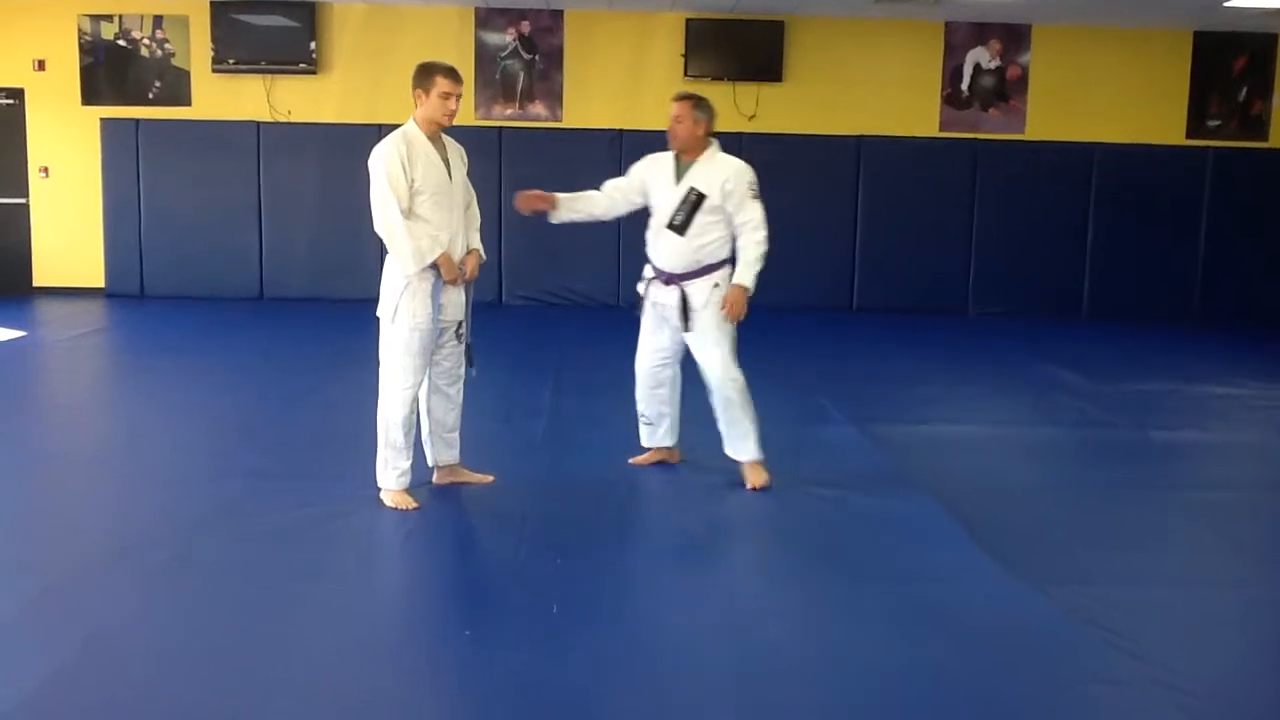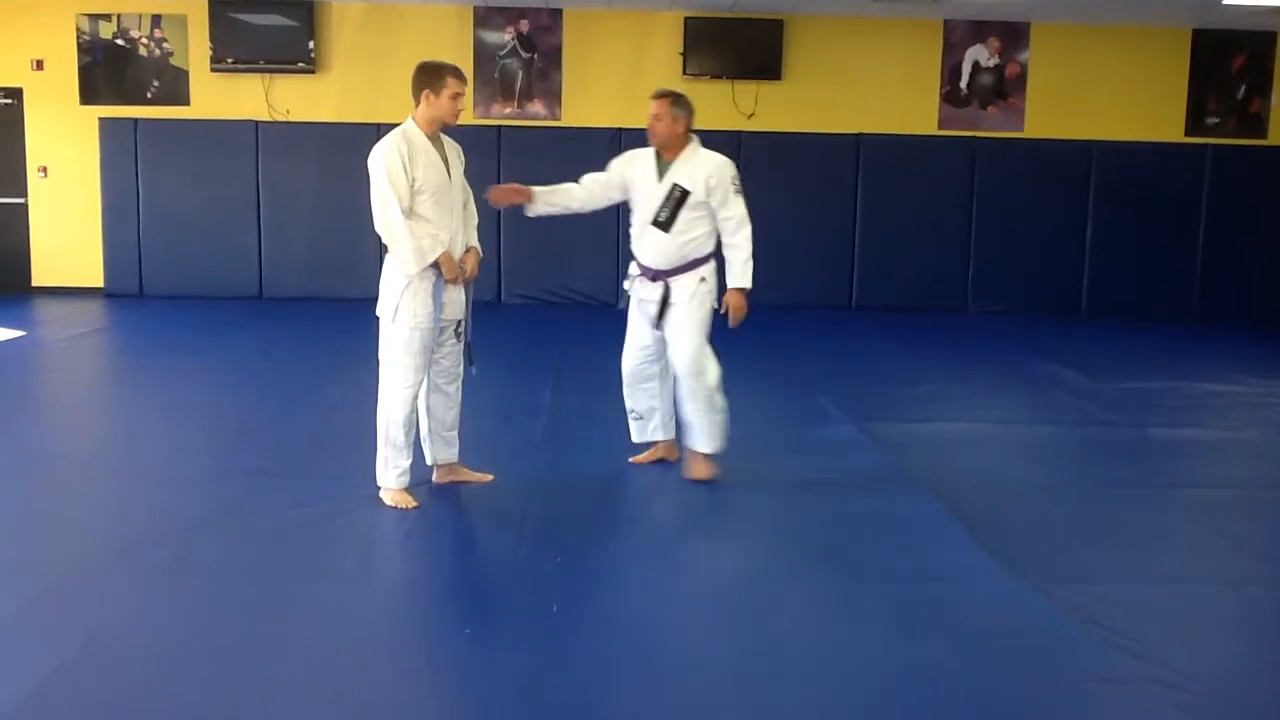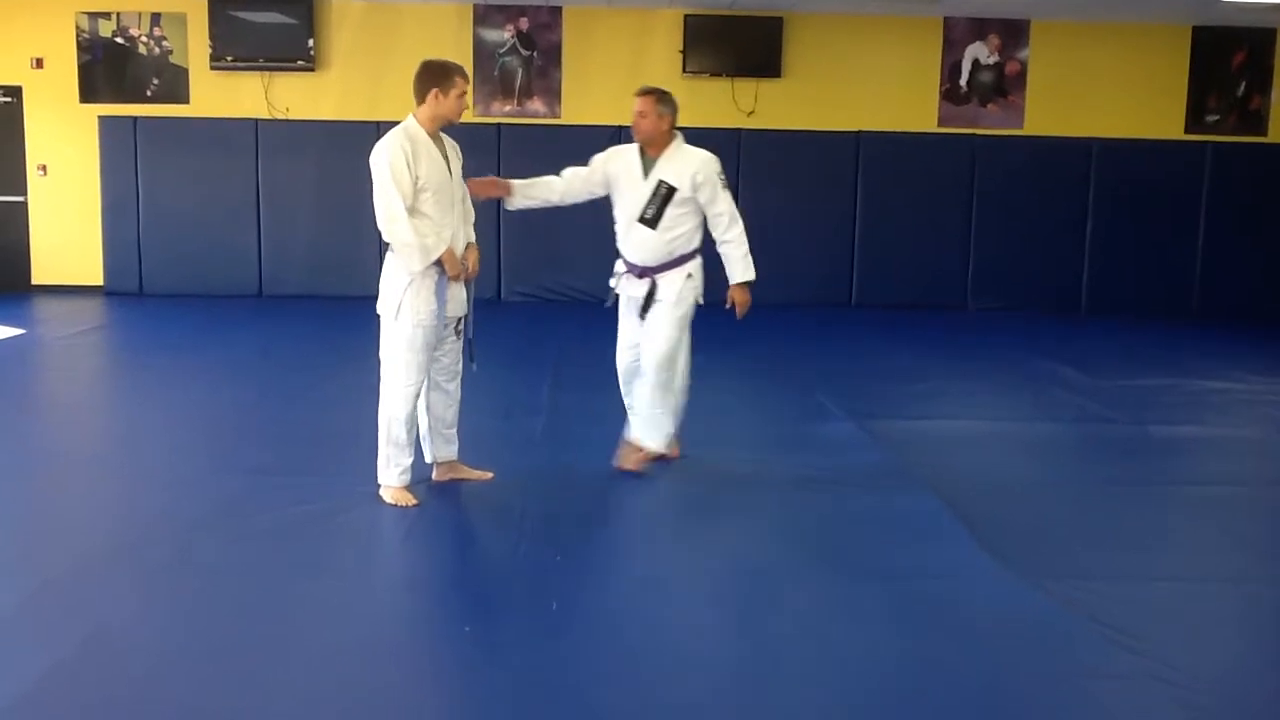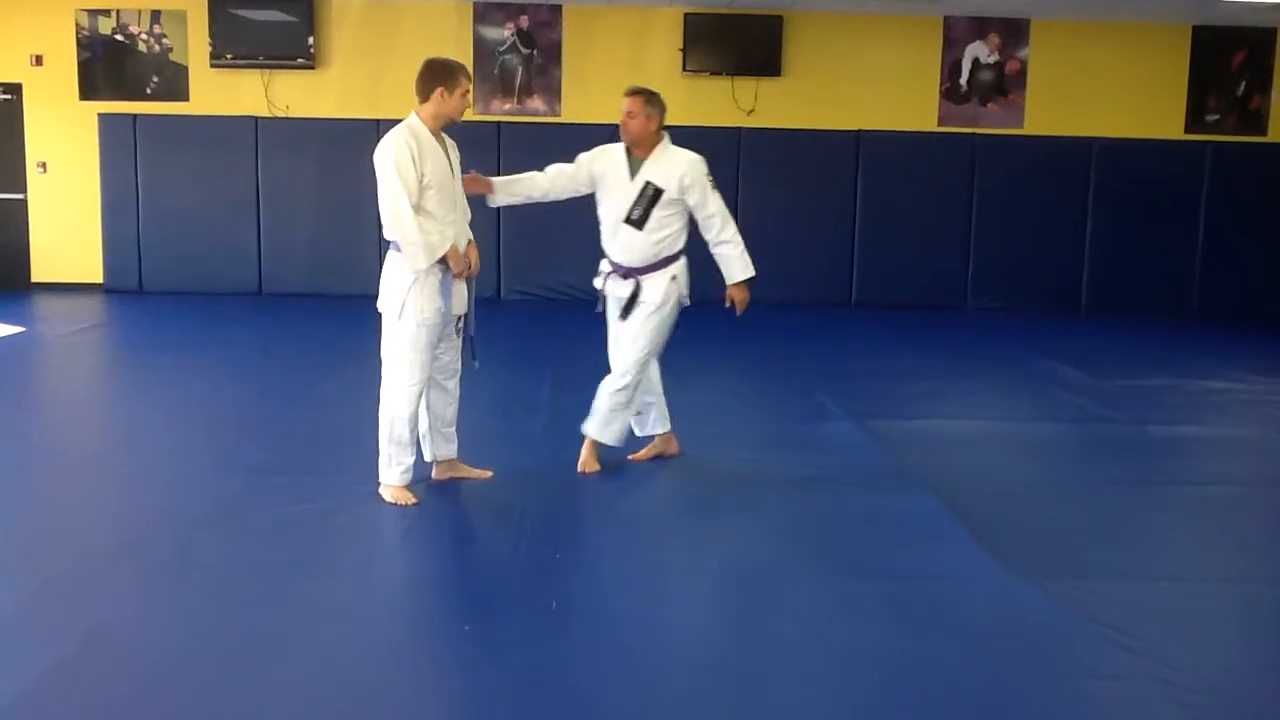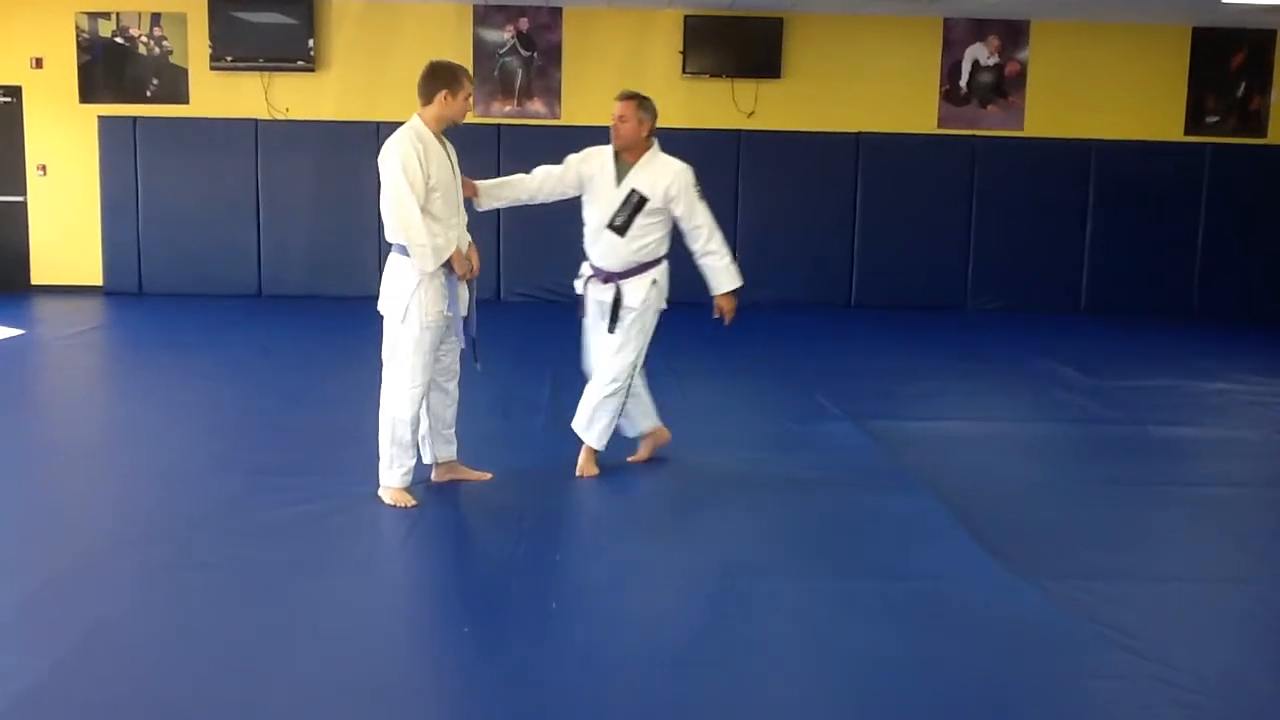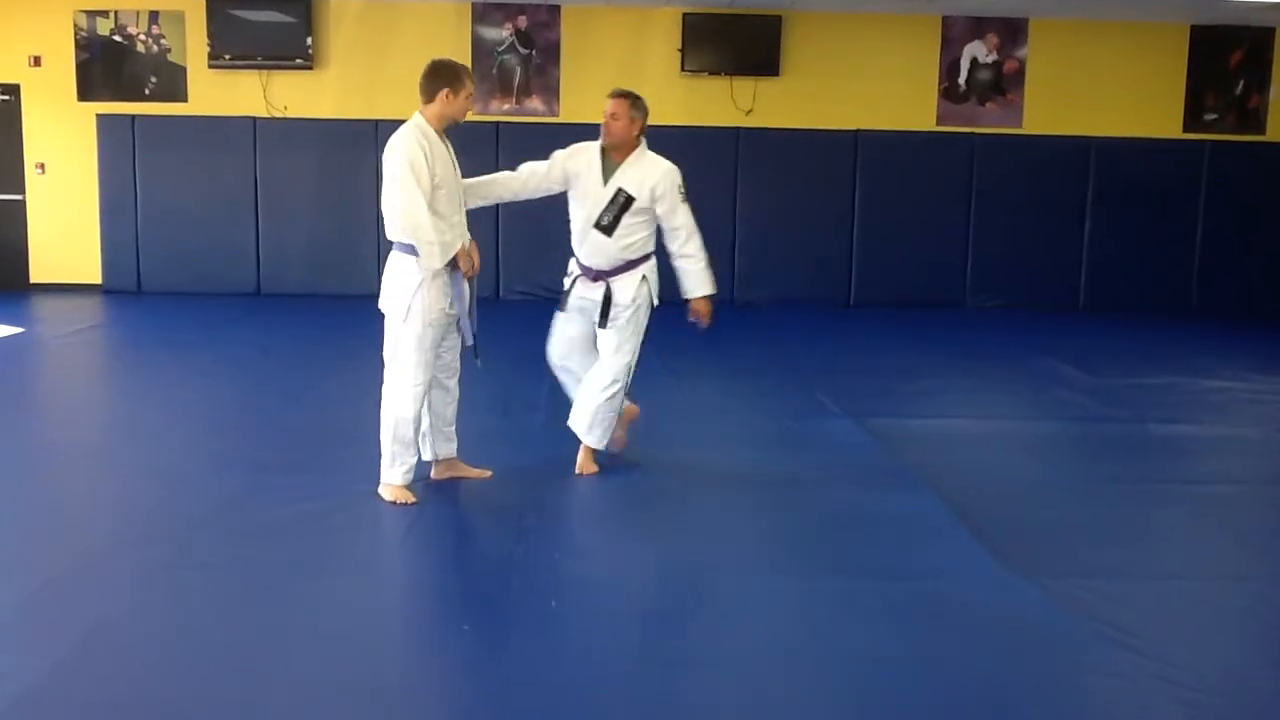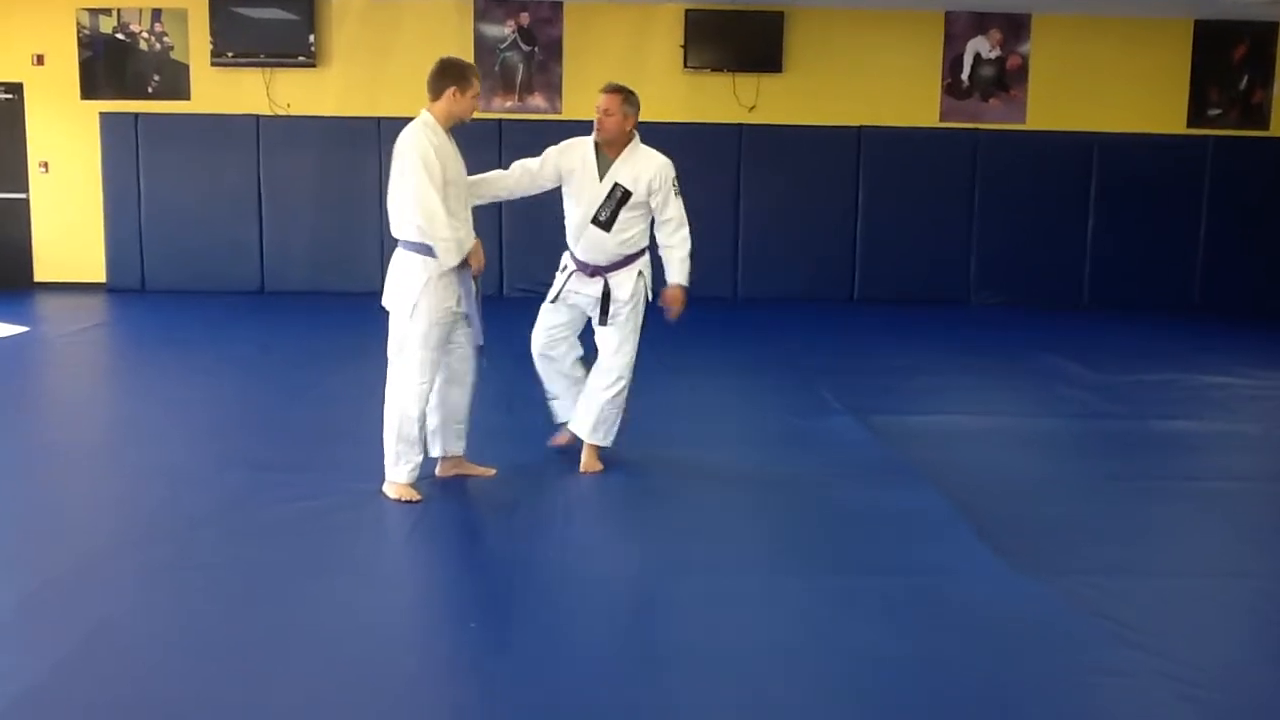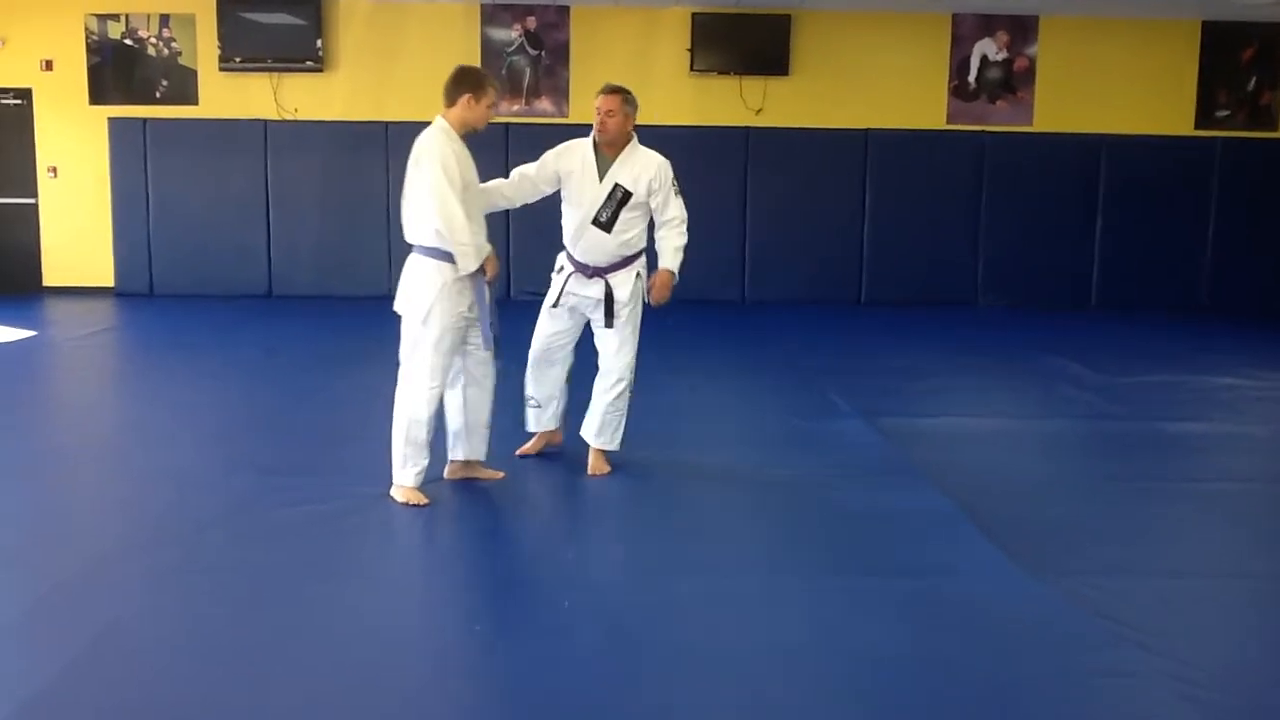
dt=0.1s
person 1, frame 1
left shoulder: (455, 150)
right shoulder: (394, 149)
left elbow: (468, 208)
right elbow: (390, 220)
left wrist: (473, 251)
right wrist: (437, 259)
left hip: (452, 283)
right hip: (413, 282)
left knee: (448, 379)
right knee: (402, 384)
left ankle: (447, 464)
right ankle: (392, 481)
person 1, frame 2
left shoulder: (451, 149)
right shoulder: (393, 149)
left elbow: (464, 207)
right elbow: (390, 220)
left wrist: (470, 250)
right wrist: (438, 258)
left hip: (451, 282)
right hip: (413, 280)
left knee: (447, 377)
right knee: (402, 383)
left ankle: (446, 462)
right ankle: (392, 480)
person 1, frame 3
left shoulder: (449, 146)
right shoulder: (396, 146)
right elbow: (394, 218)
left wrist: (469, 246)
right wrist: (441, 255)
left hip: (448, 278)
right hip: (413, 278)
left knee: (446, 375)
right knee: (403, 381)
left ankle: (445, 461)
right ankle: (393, 478)
person 1, frame 4
left shoulder: (446, 144)
right shoulder: (399, 144)
right elbow: (399, 217)
left wrist: (468, 245)
right wrist: (445, 252)
left hip: (448, 276)
right hip: (414, 275)
left knee: (445, 374)
right knee: (406, 380)
left ankle: (444, 459)
right ankle: (393, 477)
person 1, frame 5
left shoulder: (442, 145)
right shoulder: (405, 145)
right elbow: (405, 218)
left wrist: (466, 246)
right wrist: (450, 254)
left hip: (445, 277)
right hip: (416, 278)
left knee: (444, 376)
right knee: (407, 381)
left ankle: (443, 461)
right ankle: (393, 478)
person 1, frame 6
left shoulder: (439, 141)
right shoulder: (408, 143)
right elbow: (412, 216)
left wrist: (466, 245)
right wrist: (455, 252)
left hip: (446, 274)
right hip: (416, 275)
left knee: (444, 374)
right knee: (409, 379)
left ankle: (443, 458)
right ankle: (394, 476)
person 1, frame 7
left shoulder: (441, 138)
right shoulder: (419, 140)
right elbow: (425, 214)
left wrist: (470, 246)
right wrist: (466, 251)
left hip: (449, 272)
right hip: (424, 273)
left knee: (458, 366)
right knee: (413, 377)
left ankle: (450, 455)
right ankle: (398, 474)
person 1, frame 8
left shoulder: (452, 144)
right shoulder: (436, 146)
right elbow: (445, 219)
left wrist: (483, 254)
right wrist: (481, 257)
left hip: (461, 276)
right hip: (437, 278)
left knee: (477, 369)
right knee: (423, 381)
left ankle: (464, 457)
right ankle: (405, 478)
person 2, frame 1
left shoulder: (732, 171)
right shoulder: (652, 167)
left elbow: (751, 233)
right elbow: (609, 200)
left wrist: (742, 284)
right wrist: (554, 202)
left hip: (705, 290)
right hip: (660, 288)
left knee: (721, 373)
right knee: (652, 369)
left ankle: (749, 458)
right ankle: (663, 443)
person 2, frame 2
left shoulder: (714, 167)
right shoulder: (633, 163)
left elbow: (737, 228)
right elbow: (587, 194)
left wrist: (737, 286)
right wrist: (530, 196)
left hip: (690, 285)
right hip: (646, 284)
left knee: (690, 365)
right knee: (639, 366)
left ankle: (702, 449)
right ankle: (663, 441)
person 2, frame 3
left shoulder: (699, 164)
right shoulder: (616, 160)
left elbow: (726, 223)
right elbow: (568, 186)
left wrist: (739, 279)
right wrist: (508, 188)
left hip: (675, 281)
right hip: (632, 279)
left knee: (657, 361)
right knee: (634, 362)
left ankle: (644, 442)
right ankle: (662, 441)
person 2, frame 4
left shoulder: (686, 166)
right shoulder: (603, 159)
left elbow: (717, 223)
right elbow: (553, 182)
left wrist: (737, 277)
right wrist: (492, 186)
left hip: (659, 282)
right hip: (617, 279)
left knee: (630, 364)
right knee: (627, 362)
left ankle: (594, 440)
right ankle: (663, 437)
person 2, frame 5
left shoulder: (674, 174)
right shoulder: (590, 161)
left elbow: (702, 232)
right elbow: (540, 184)
left wrist: (723, 286)
right wrist: (478, 189)
left hip: (639, 287)
right hip: (596, 281)
left knee: (615, 368)
right knee: (607, 366)
left ankle: (589, 445)
right ankle: (652, 431)
person 2, frame 6
left shoulder: (660, 173)
right shoulder: (577, 157)
left elbow: (682, 234)
right elbow: (525, 181)
left wrist: (699, 291)
right wrist: (465, 188)
left hip: (629, 284)
right hip: (584, 279)
left knee: (612, 366)
right knee: (563, 353)
left ankle: (588, 443)
right ankle: (620, 410)
person 2, frame 7
left shoulder: (656, 167)
right shoulder: (571, 152)
left elbow: (672, 225)
right elbow: (519, 178)
left wrist: (676, 279)
right wrist: (460, 188)
left hip: (622, 280)
right hip: (575, 273)
left knee: (615, 364)
right knee: (547, 344)
left ankle: (593, 441)
right ankle: (579, 414)
person 2, frame 8
left shoulder: (654, 166)
right shoulder: (569, 155)
left elbow: (672, 223)
right elbow: (520, 185)
left wrist: (667, 268)
left hip: (620, 281)
right hip: (572, 274)
left knee: (616, 367)
right knee: (544, 352)
left ankle: (598, 445)
right ankle: (548, 429)
